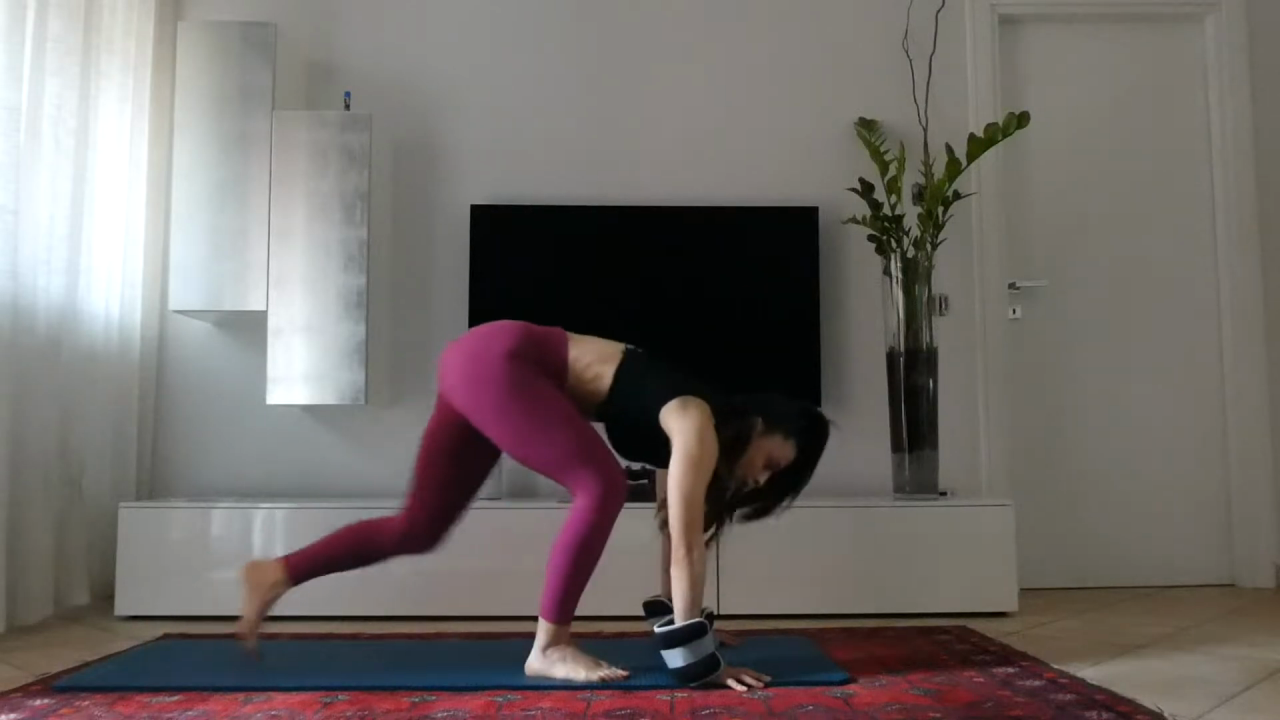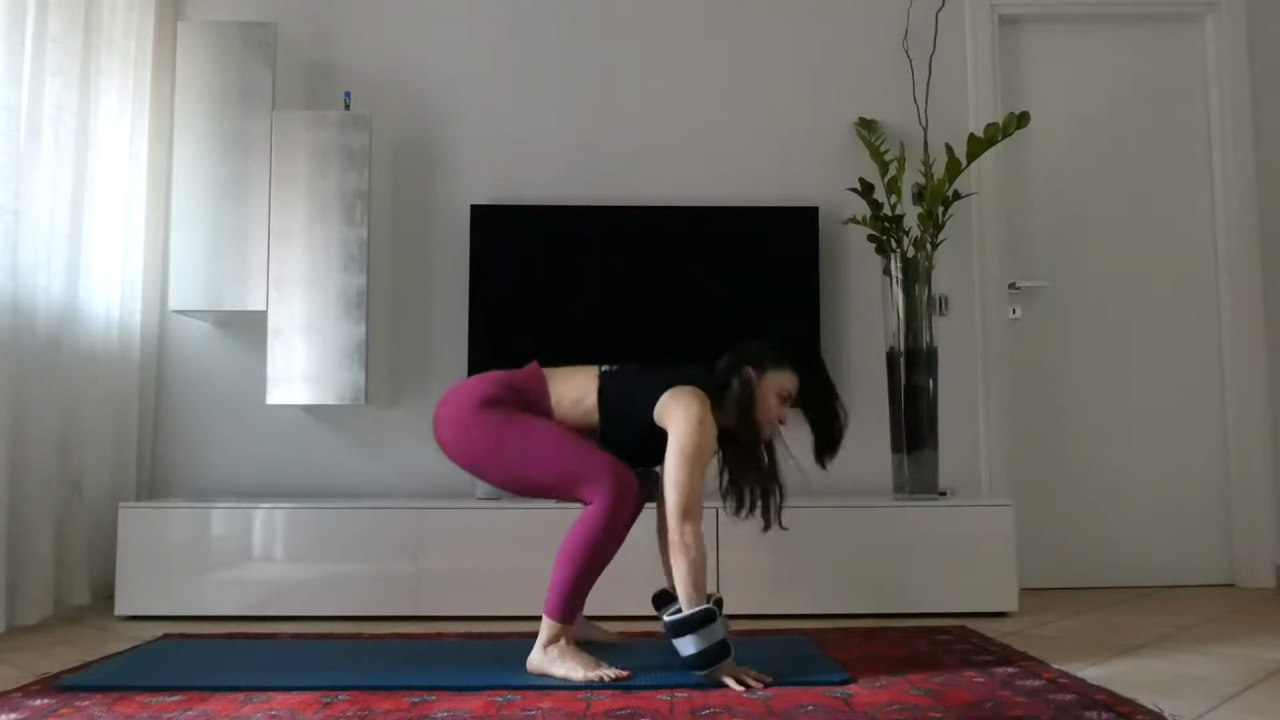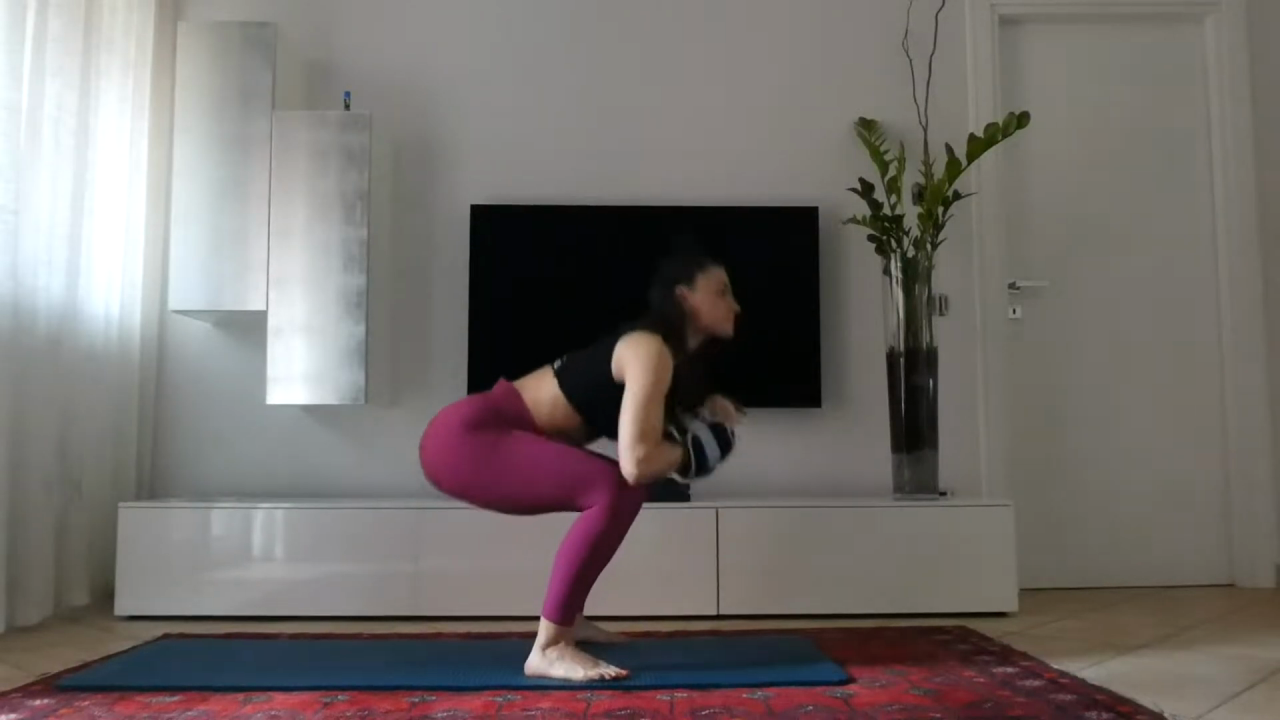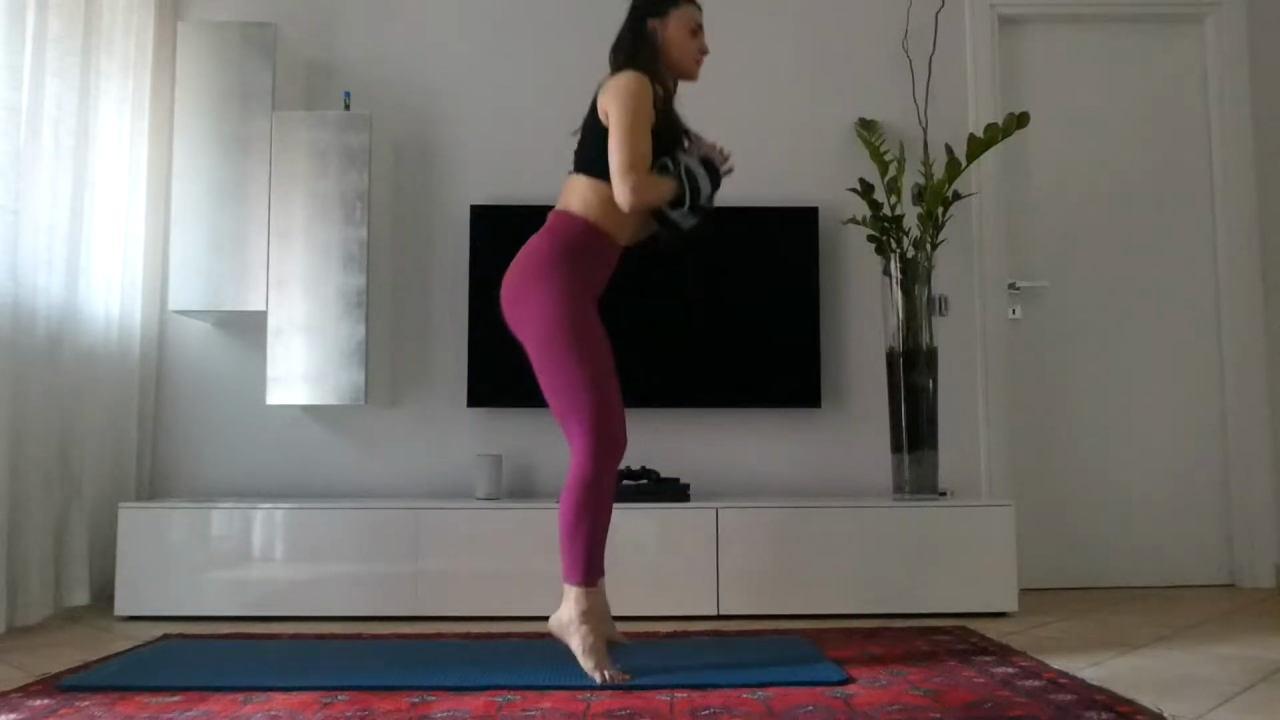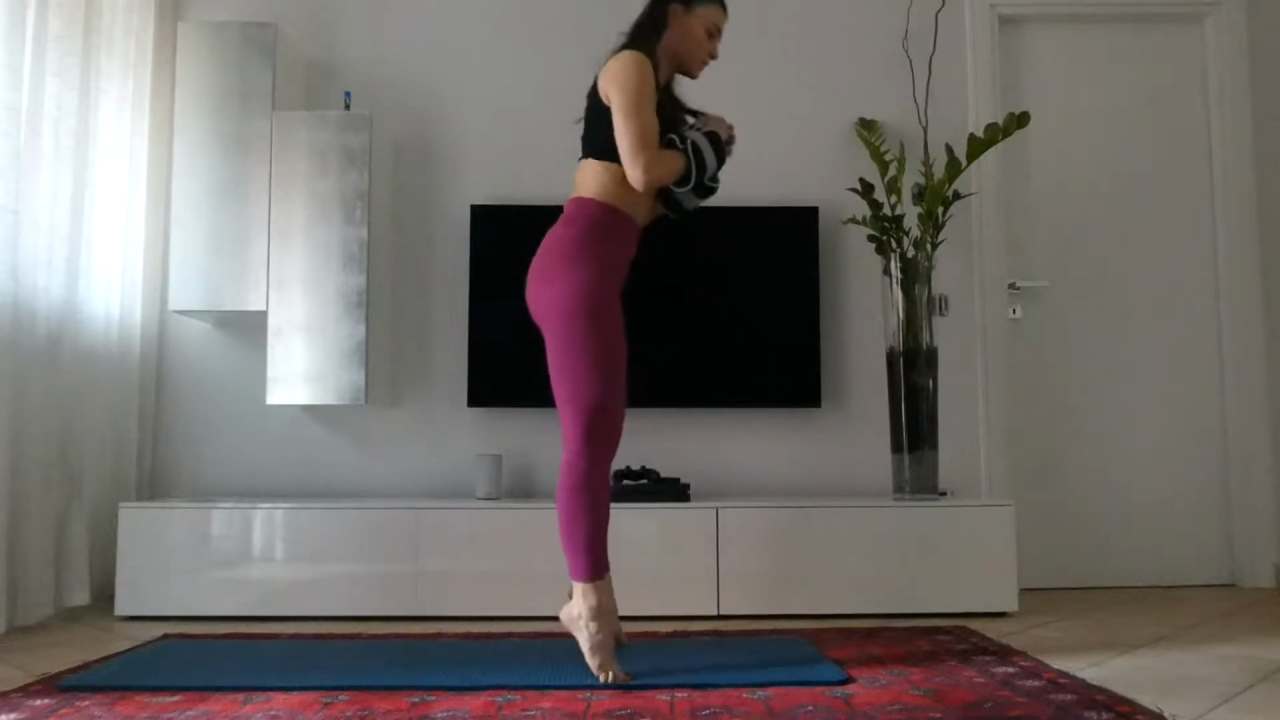
dt=0.5s
person 1, frame 1
left shoulder: (693, 431)
right shoulder: (699, 426)
left elbow: (678, 540)
right elbow: (685, 547)
left wrist: (689, 636)
right wrist: (697, 657)
left hip: (488, 363)
right hip: (494, 359)
left knee: (419, 528)
right knee: (601, 485)
left ankle: (275, 574)
right ankle: (549, 648)
person 1, frame 2
left shoulder: (711, 415)
right shoulder: (695, 410)
left elbow: (675, 525)
right elbow: (682, 532)
left wrist: (684, 608)
right wrist: (706, 649)
left hip: (504, 408)
right hip: (474, 412)
left knee: (626, 487)
right knee: (613, 490)
left ankle: (566, 617)
right ankle: (550, 647)
person 1, frame 3
left shoulder: (665, 352)
right shoulder: (650, 351)
left elbow: (640, 444)
right elbow: (638, 462)
left wrist: (699, 422)
right wrist: (701, 445)
left hip: (482, 435)
right hip: (461, 440)
left knee: (609, 488)
right knee: (614, 490)
left ankle: (564, 618)
right ankle: (549, 646)
person 1, frame 4
left shoulder: (644, 100)
right shoulder: (629, 84)
left elbow: (633, 217)
right elbow: (631, 191)
left wrist: (691, 175)
right wrist: (687, 179)
left hip: (568, 279)
right hip: (553, 275)
left knee: (602, 445)
right knee: (598, 445)
left ankle: (583, 602)
right ankle: (578, 608)
person 1, frame 5
left shoulder: (650, 86)
right shoulder: (630, 64)
left elbow: (646, 195)
right elbow: (642, 171)
left wrist: (697, 150)
right wrist: (698, 153)
left hip: (592, 269)
right hip: (578, 264)
left knee: (597, 440)
right knee: (590, 438)
left ankle: (589, 598)
right ankle: (590, 602)
